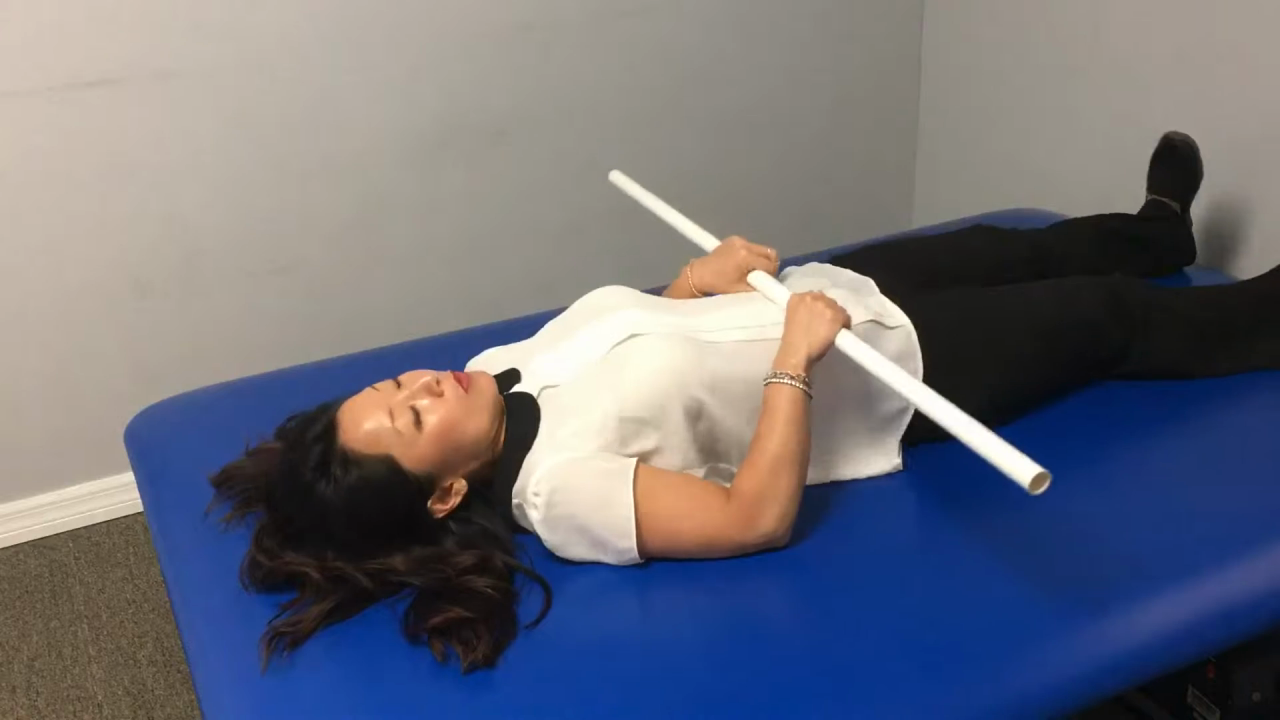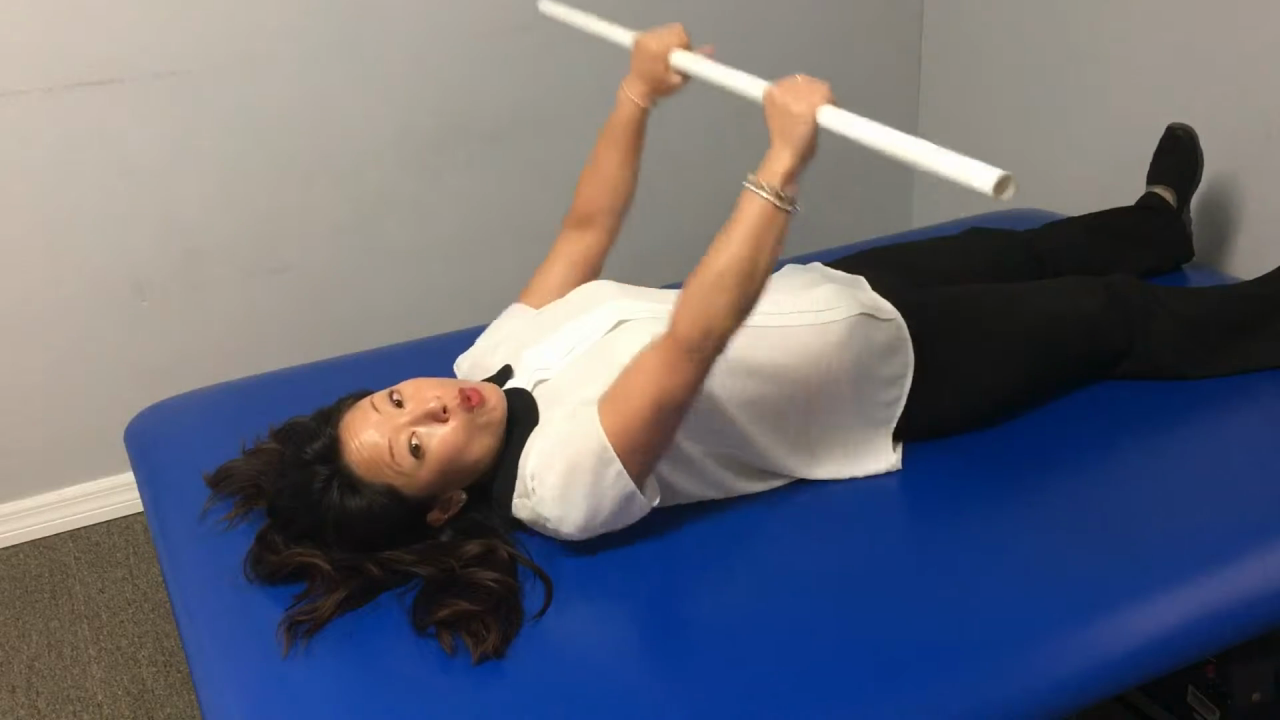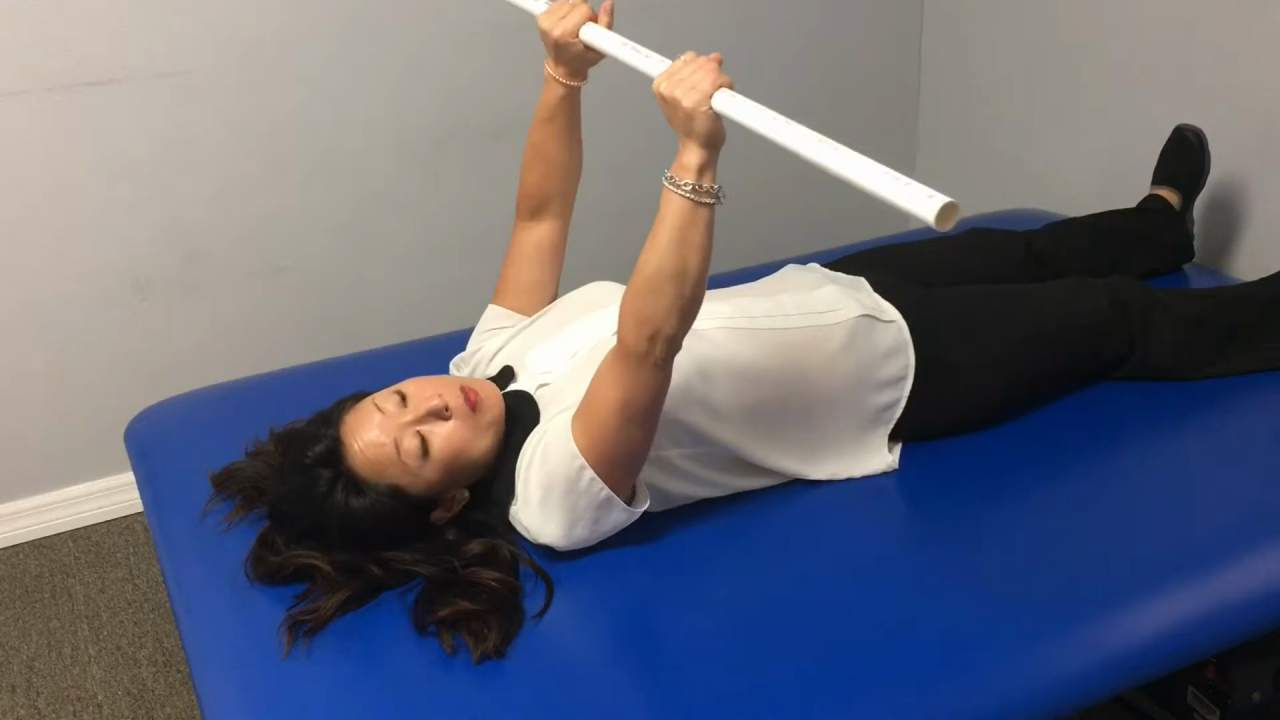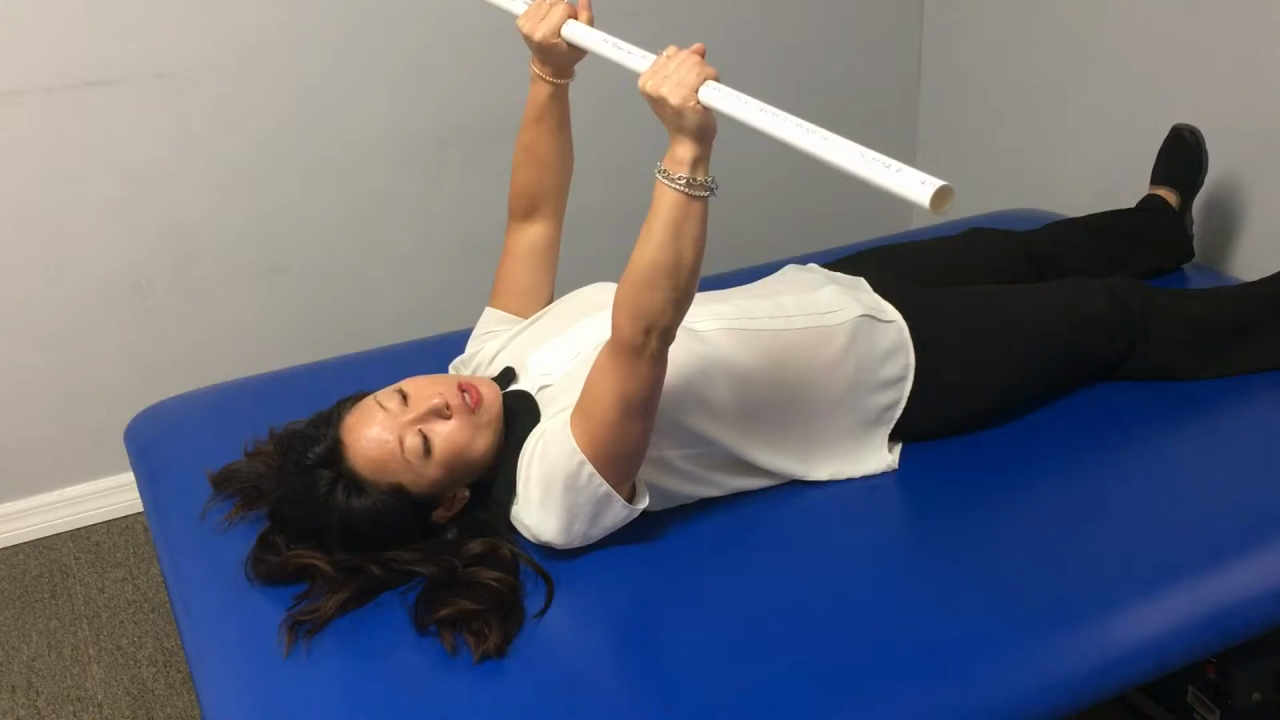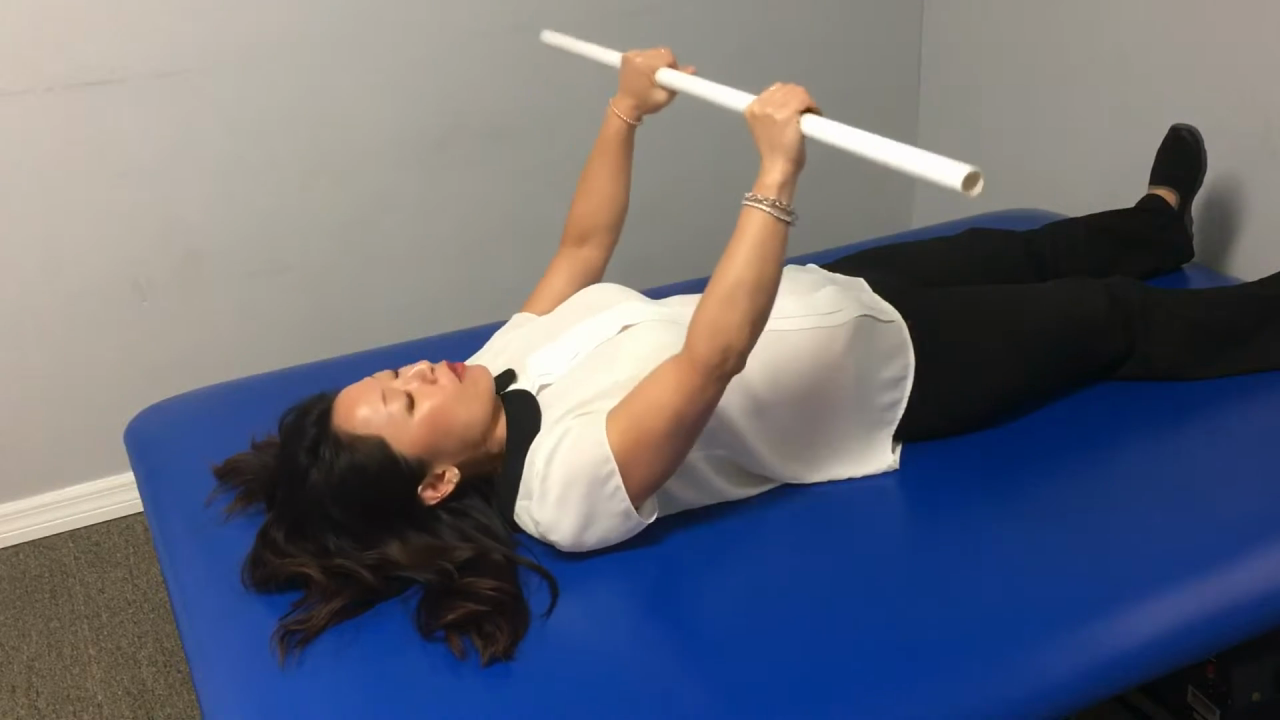
dt=1s
person 1, frame 1
left shoulder: (500, 369)
right shoulder: (556, 492)
right elbow: (759, 517)
left wrist: (694, 286)
right wrist: (793, 358)
left hip: (834, 286)
right hip: (895, 366)
left knee: (1012, 247)
right knee: (1113, 321)
left ankle: (1157, 226)
person 1, frame 2
left shoulder: (498, 359)
right shoulder: (564, 480)
left elbow: (587, 229)
right elbow: (703, 332)
left wrist: (636, 98)
right wrist: (782, 162)
left hip: (836, 290)
right hip: (888, 371)
left knee: (1007, 248)
right knee: (1111, 320)
left ankle: (1157, 220)
person 1, frame 3
left shoulder: (492, 356)
right shoulder: (557, 493)
left elbow: (541, 215)
right elbow: (649, 341)
right wrist: (696, 154)
left hip: (828, 293)
right hip: (893, 367)
left knee: (1007, 249)
right knee: (1113, 323)
left ankle: (1161, 222)
person 1, frame 4
left shoulder: (492, 360)
right shoulder: (557, 494)
left elbow: (535, 216)
right elbow: (643, 335)
right wrist: (687, 149)
left hip: (831, 291)
right hip: (891, 366)
left knee: (1012, 250)
right knee: (1117, 323)
left ankle: (1159, 223)
person 1, frame 5
left shoulder: (503, 362)
right shoulder: (570, 489)
left elbow: (584, 246)
right elbow: (715, 355)
left wrist: (624, 113)
right wrist: (777, 173)
left hip: (832, 289)
right hip: (889, 368)
left knee: (1016, 253)
right knee: (1111, 322)
left ankle: (1158, 221)
